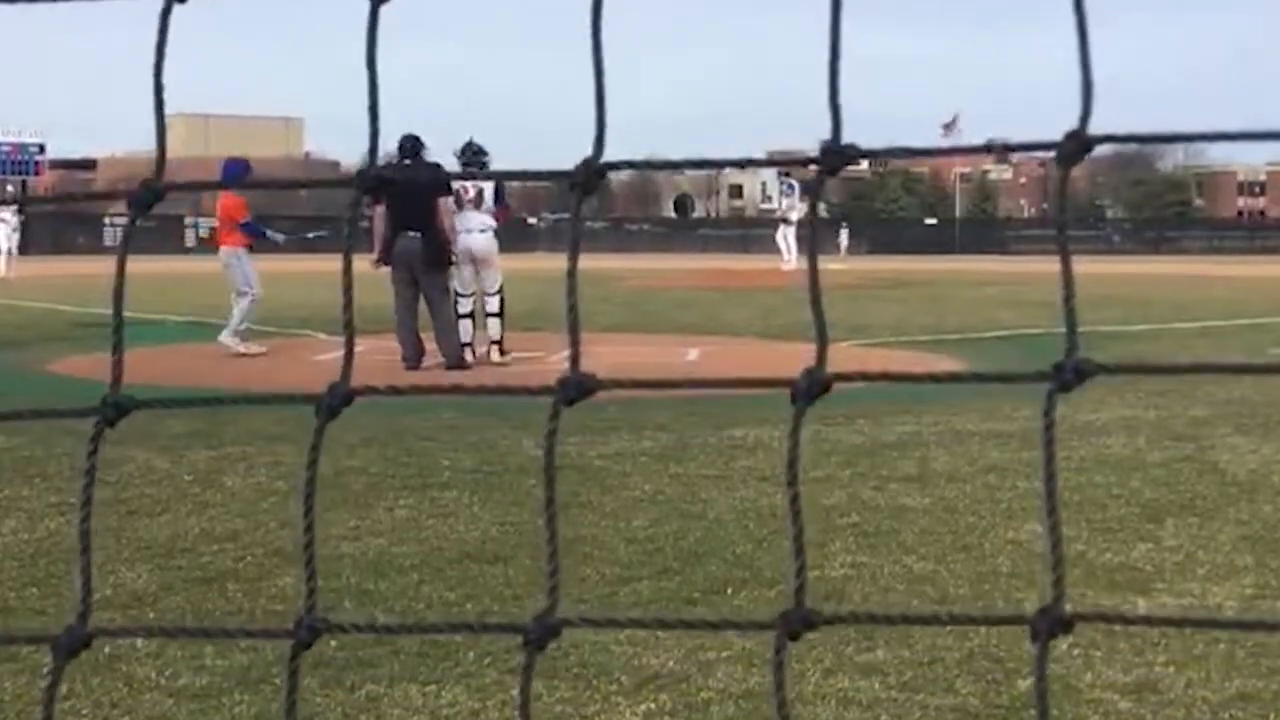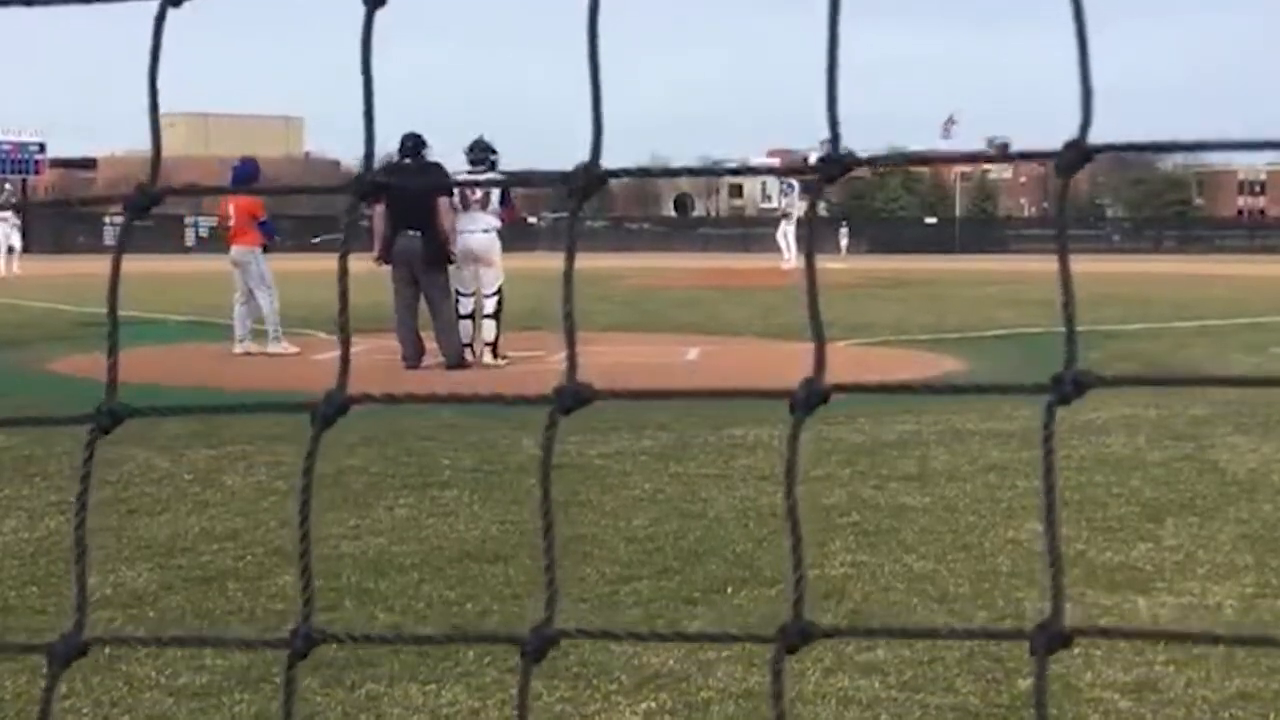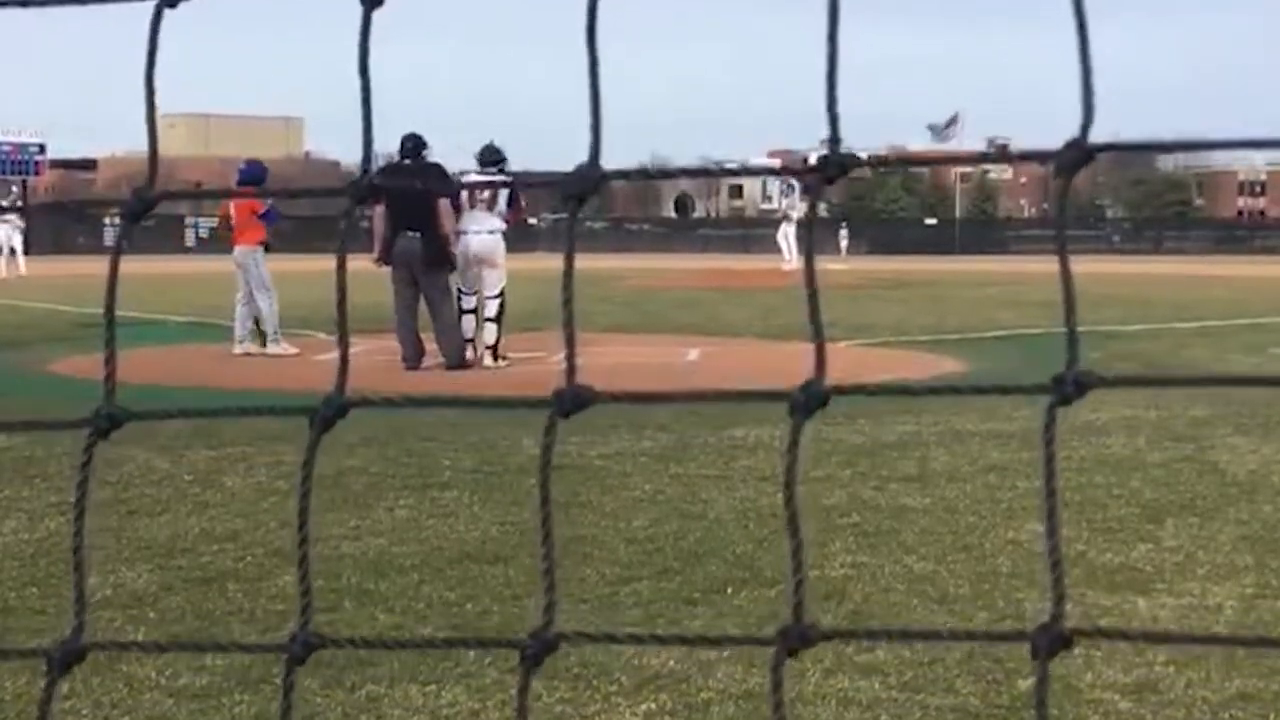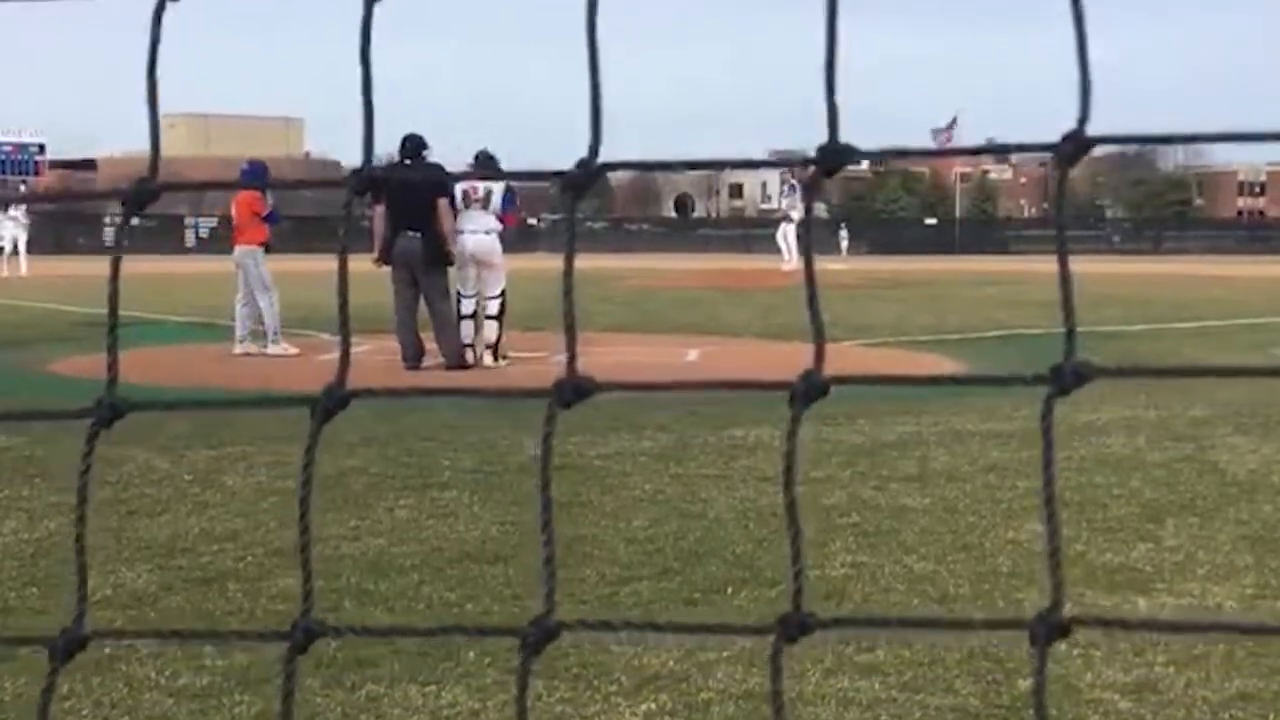
dt=0.4s
person 1, frame 1
left shoulder: (385, 175)
right shoulder: (435, 172)
left elbow: (380, 214)
right elbow: (444, 209)
left wrist: (377, 249)
right wrist: (452, 243)
left hip: (398, 245)
right hip: (428, 244)
left knee: (404, 305)
right knee: (440, 303)
left ankle: (411, 357)
right ankle: (453, 357)
person 1, frame 2
left shoulder: (385, 174)
right shoulder: (434, 171)
left elbow: (379, 213)
right elbow: (444, 208)
left wrist: (378, 247)
right wrist: (451, 242)
left hip: (398, 243)
right hip: (428, 243)
left knee: (405, 304)
right knee: (440, 302)
left ankle: (411, 356)
right ankle: (453, 356)
person 1, frame 3
left shoulder: (385, 175)
right shoulder: (435, 172)
left elbow: (379, 213)
right elbow: (445, 209)
left wrist: (378, 248)
right wrist: (452, 244)
left hip: (398, 245)
right hip: (428, 244)
left knee: (405, 305)
right knee: (441, 303)
left ankle: (411, 357)
right ankle: (454, 357)
person 1, frame 4
left shoulder: (385, 175)
right shoulder: (435, 172)
left elbow: (379, 213)
right elbow: (444, 209)
left wrist: (378, 248)
right wrist: (450, 244)
left hip: (398, 245)
right hip: (428, 244)
left knee: (404, 305)
right knee: (440, 303)
left ankle: (411, 357)
right ankle: (453, 357)
person 2, frame 1
left shoulder: (451, 184)
right shoulder: (492, 181)
right elbow: (502, 214)
left hip: (460, 240)
right hip: (485, 238)
left knee: (463, 296)
right knee: (493, 293)
left ankle: (467, 350)
right ankle: (495, 348)
person 2, frame 2
left shoulder: (456, 182)
right shoulder: (497, 181)
right elbow: (508, 214)
left hip: (462, 239)
right hip: (488, 239)
left knee: (464, 295)
right knee: (492, 295)
left ankle: (467, 349)
right ankle: (489, 351)
person 2, frame 3
left shoulder: (463, 181)
right shoulder: (506, 184)
right elbow: (515, 216)
left hip: (466, 240)
right hip: (492, 240)
left knee: (467, 293)
right knee: (493, 296)
left ankle: (468, 347)
right ankle: (489, 353)
person 2, frame 4
left shoulder: (458, 185)
right shoulder: (502, 186)
right elbow: (510, 219)
left hip: (463, 241)
right hip: (488, 240)
left knee: (466, 296)
right knee: (494, 297)
left ankle: (468, 350)
right ankle: (490, 352)
person 3, frame 1
left shoulder: (223, 197)
right shoulder: (236, 200)
right elbow: (249, 227)
left wrist: (267, 232)
right wrist: (270, 235)
left hip: (228, 250)
right hip: (237, 251)
left knee: (241, 296)
right knee: (252, 293)
left ankle: (242, 341)
right ankle: (231, 333)
person 3, frame 2
left shoulder: (227, 198)
right shoulder: (253, 198)
left elbow: (224, 223)
right elbow: (265, 226)
right wrist: (273, 238)
left hip: (234, 250)
right hip: (250, 251)
left knee: (242, 297)
right knee: (267, 295)
left ankle: (242, 342)
right ankle: (275, 342)
person 3, frame 3
left shoulder: (234, 197)
right shoulder: (251, 196)
left elbow: (226, 223)
right elbow: (271, 217)
right wrist: (268, 201)
left hip: (239, 249)
right hip: (251, 251)
left knee: (245, 296)
right knee: (266, 295)
left ankle: (242, 342)
right ankle: (274, 342)
person 3, frame 4
left shoulder: (239, 196)
right shoulder: (253, 196)
right elbow: (273, 219)
right wrist: (268, 200)
left hip: (240, 250)
right hip: (251, 251)
left knee: (245, 297)
right knee: (268, 295)
left ankle: (242, 342)
right ankle: (275, 343)
